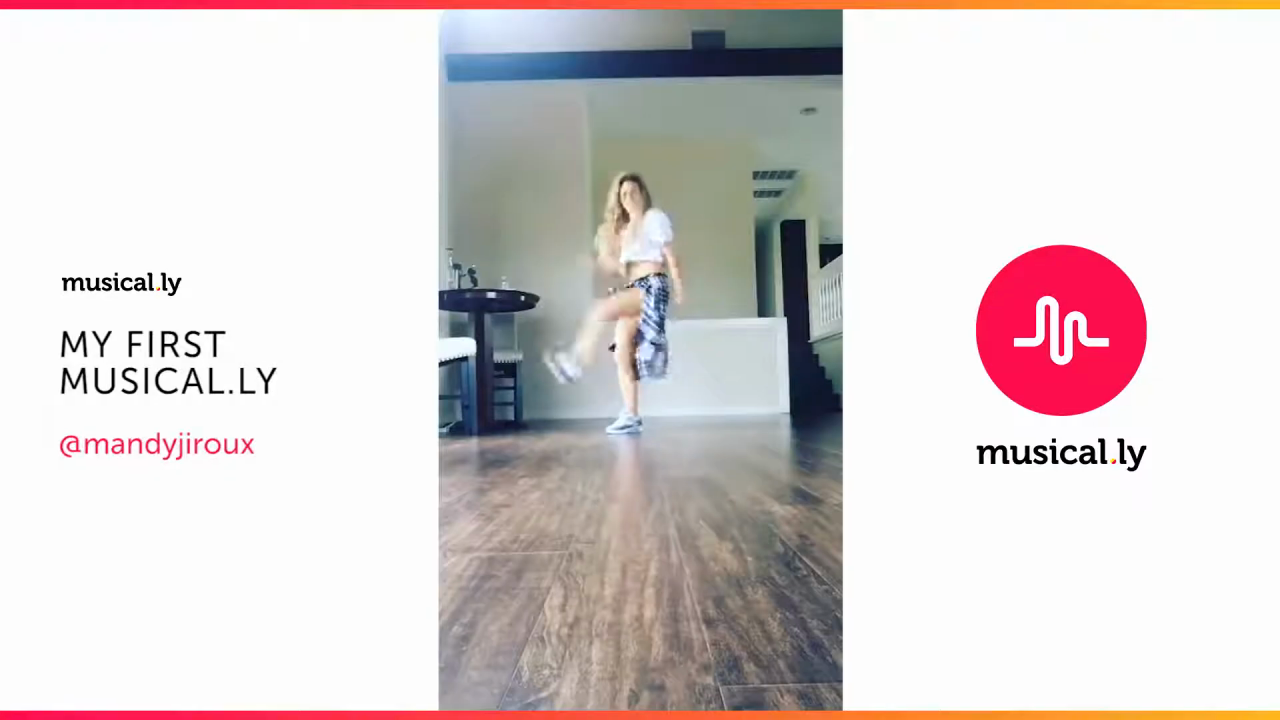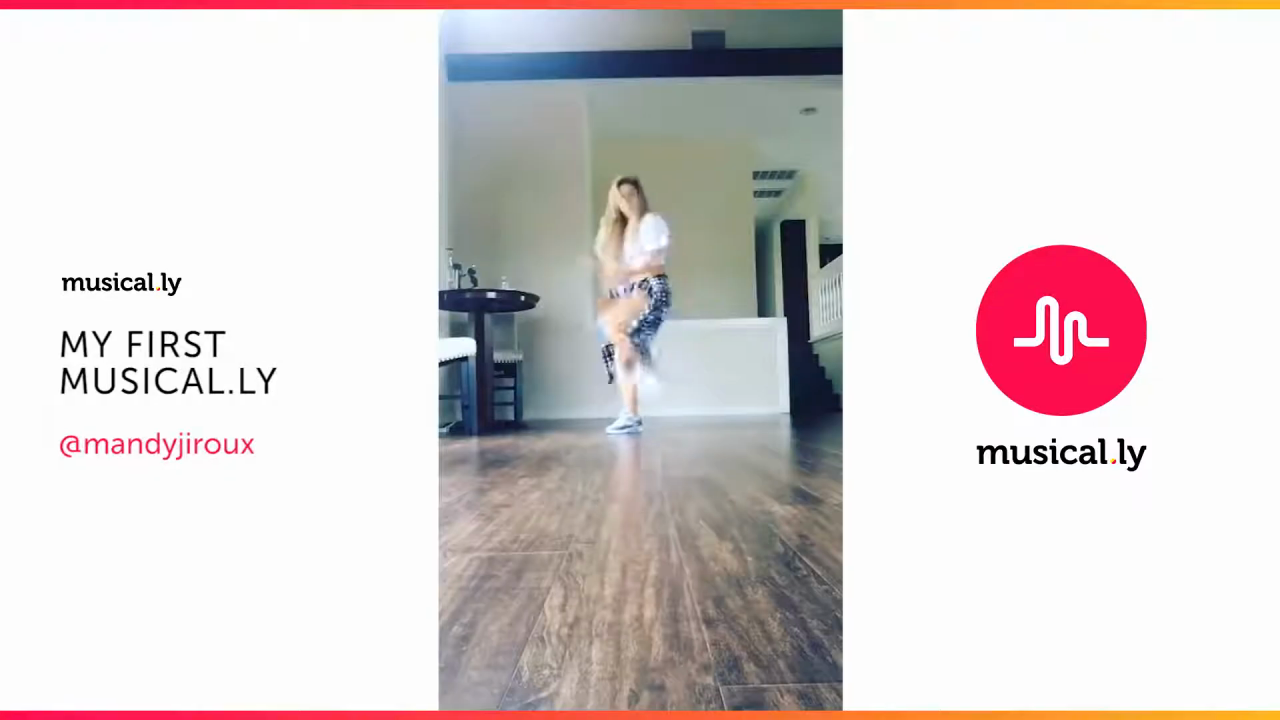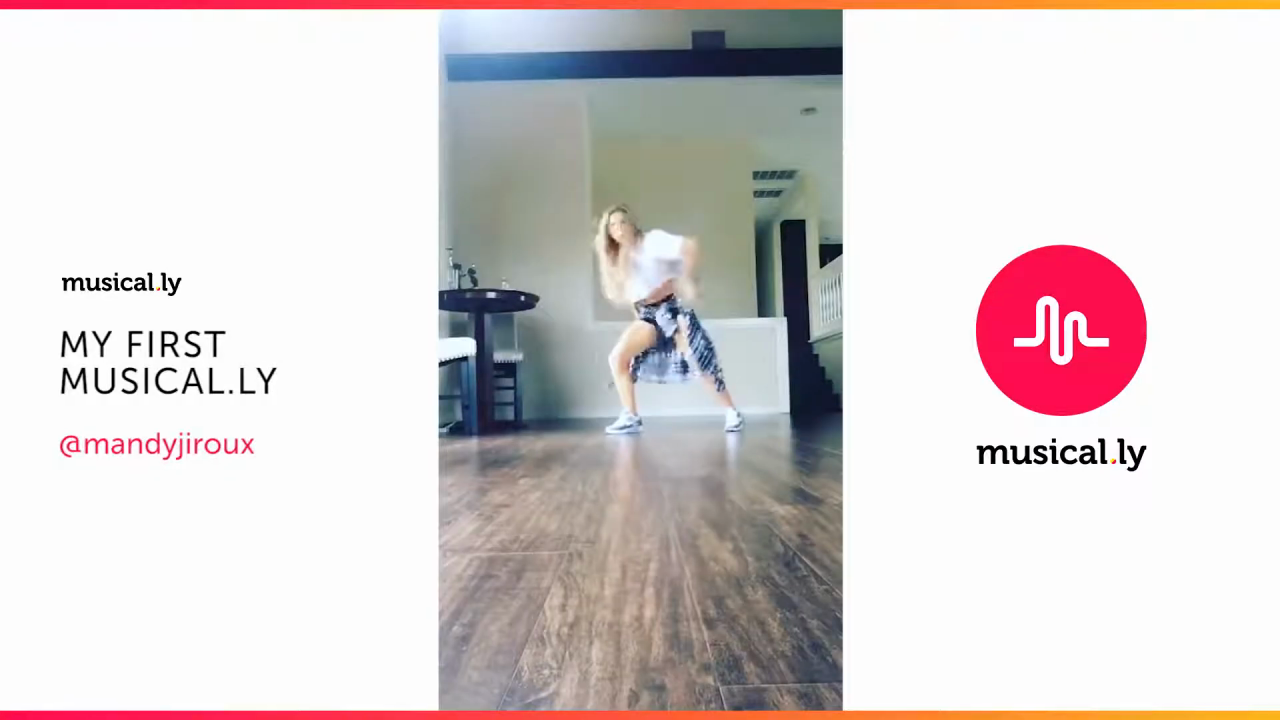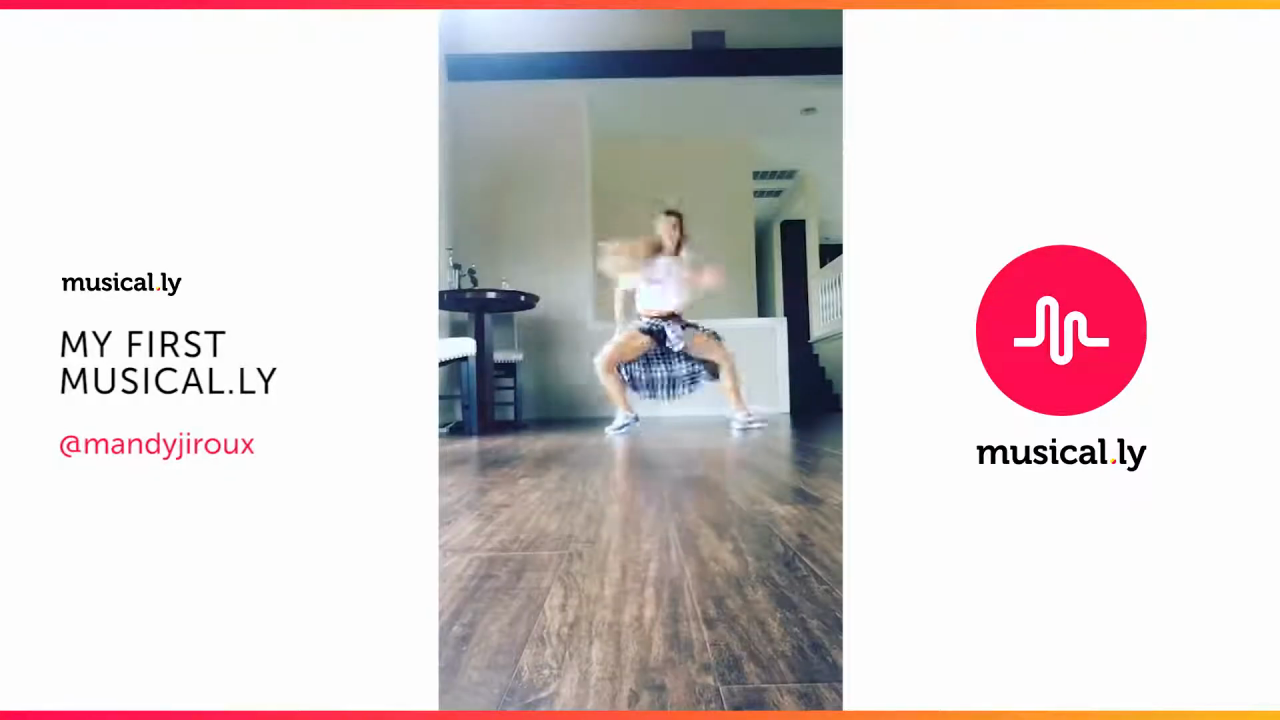
dt=0.3s
person 1, frame 1
left shoulder: (655, 217)
right shoulder: (623, 228)
left elbow: (671, 252)
right elbow: (612, 262)
left wrist: (677, 283)
left hip: (653, 287)
right hip: (635, 290)
left knee: (600, 312)
right knee: (622, 353)
left ankle: (574, 364)
right ankle: (630, 416)
person 1, frame 2
left shoulder: (652, 222)
right shoulder: (621, 229)
left elbow: (653, 258)
right elbow: (612, 263)
left wrist: (622, 270)
left hip: (652, 288)
right hip: (634, 291)
left knee: (608, 318)
right knee: (621, 353)
left ankle: (639, 366)
right ankle: (630, 416)
person 1, frame 3
left shoulder: (653, 241)
right shoulder: (618, 259)
left elbow: (690, 246)
left wrist: (687, 281)
left hip: (673, 309)
right hip: (646, 314)
left knee: (698, 363)
right knee: (617, 359)
left ankle: (731, 412)
right ankle: (630, 417)
person 1, frame 4
left shoulder: (684, 262)
right shoulder: (641, 259)
right elbow: (621, 292)
right wrist: (620, 328)
left hip: (675, 324)
right hip: (645, 325)
left knee: (723, 357)
right knee: (603, 362)
left ankle: (740, 413)
right ankle: (626, 414)
